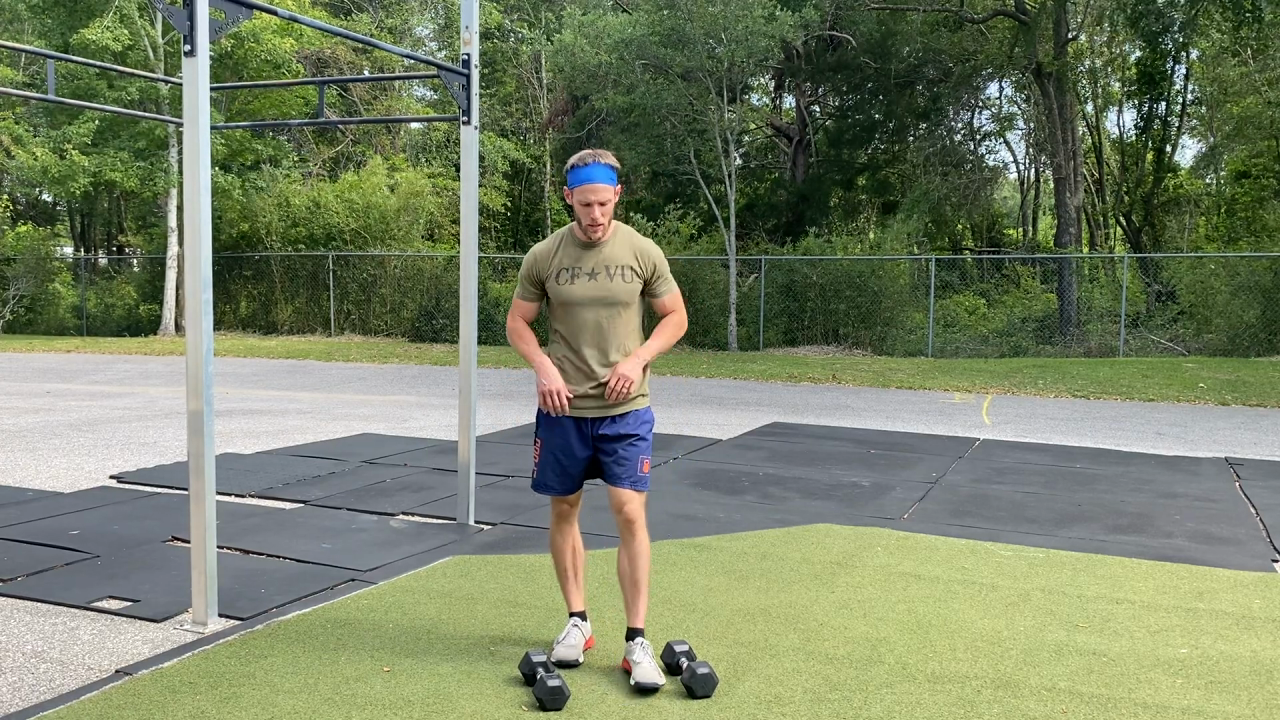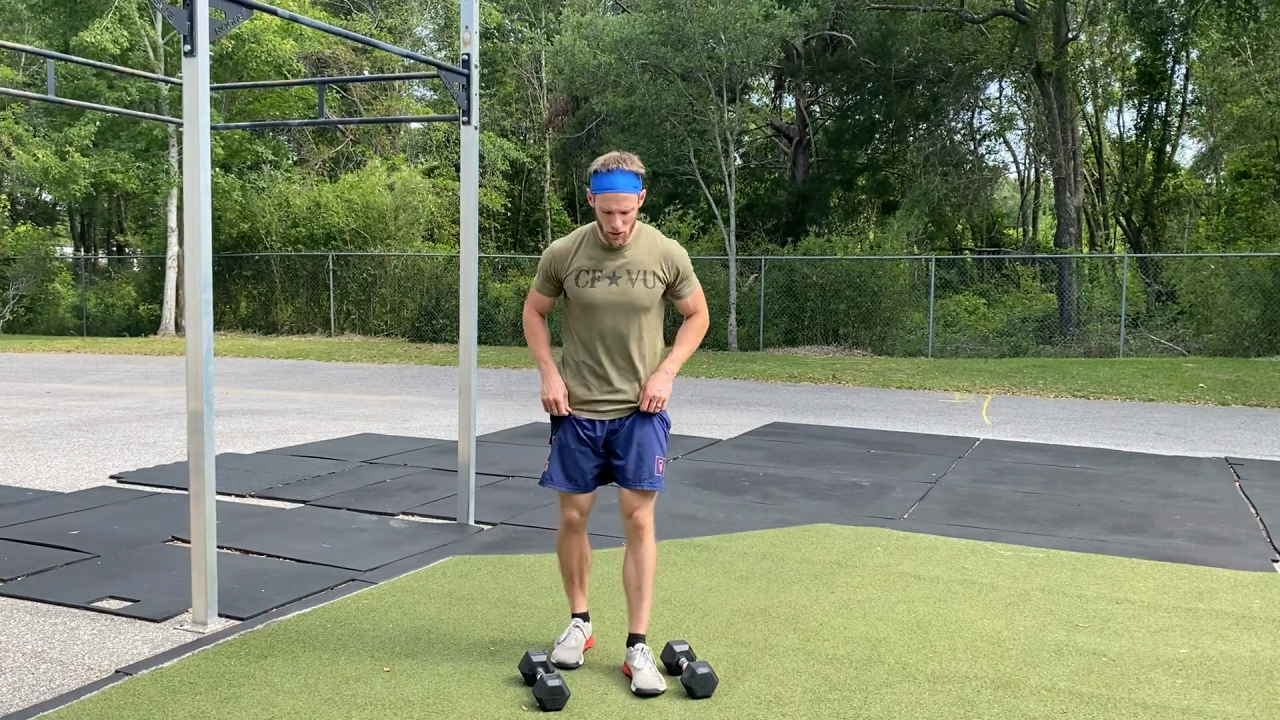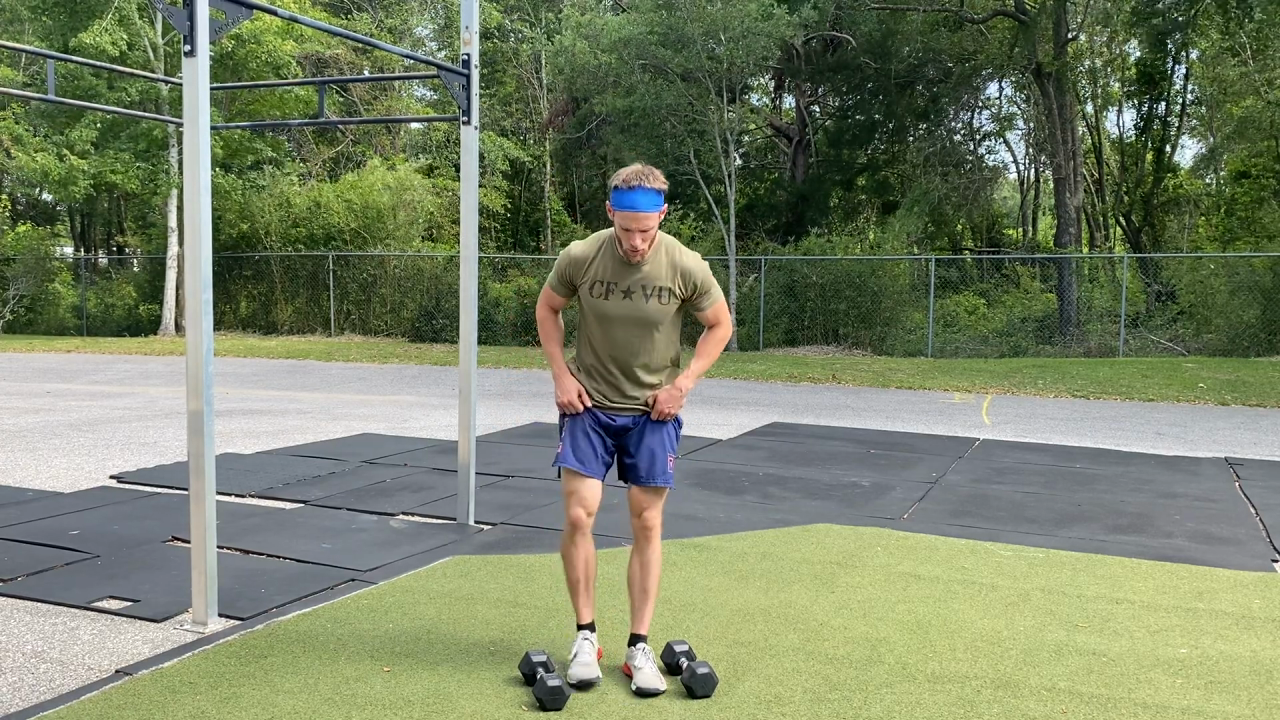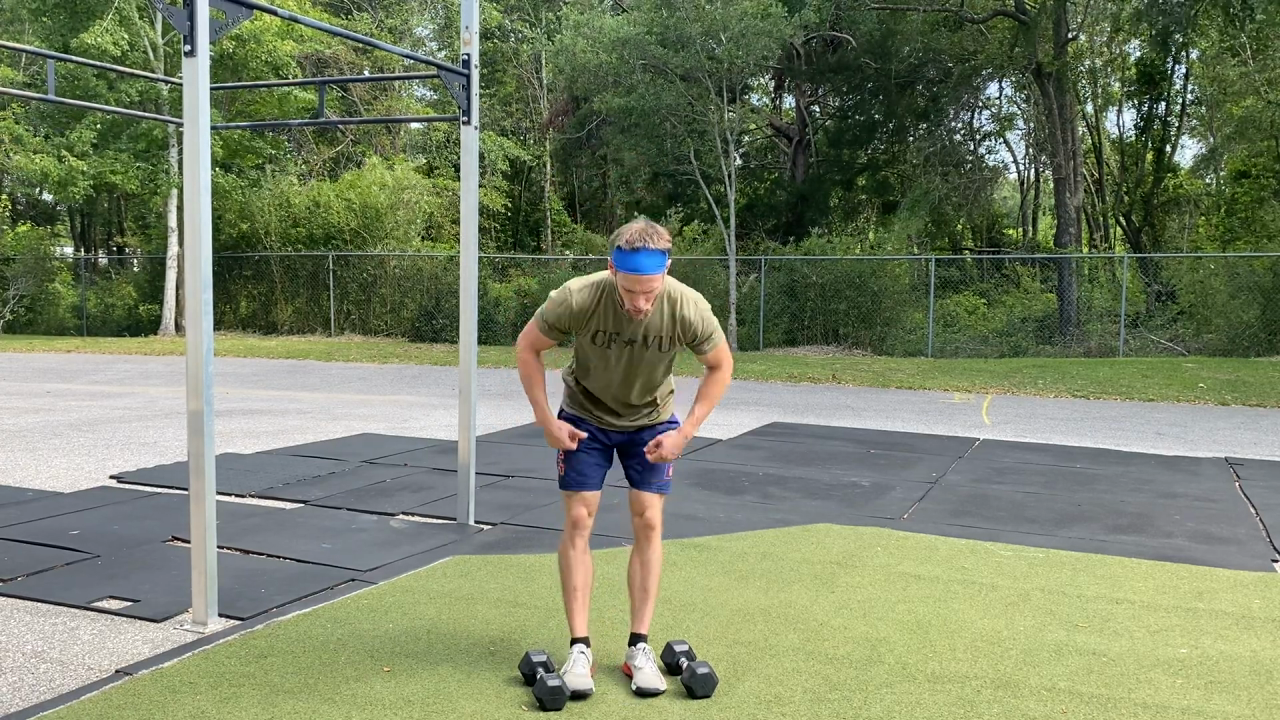
dt=0.3s
person 1, frame 1
left shoulder: (643, 251)
right shoulder: (544, 255)
left elbow: (675, 317)
right elbow: (518, 322)
left wrist: (637, 361)
right wrist: (544, 367)
left hip: (625, 410)
right hip: (563, 410)
left knee: (630, 515)
right knee: (564, 511)
left ankle: (636, 641)
right ankle: (577, 621)
person 1, frame 2
left shoulder: (667, 254)
right shoulder: (563, 253)
left elbow: (697, 315)
right elbow: (534, 312)
left wrist: (665, 373)
right wrist: (549, 373)
left hip: (640, 410)
right hip: (577, 409)
left knee: (638, 520)
right knee: (572, 518)
left ankle: (638, 646)
right ankle: (579, 622)
person 1, frame 3
left shoulder: (687, 266)
right shoulder: (580, 257)
left elbow: (720, 324)
right elbow: (547, 308)
left wrist: (682, 385)
right wrist: (561, 373)
left hip: (652, 408)
right hip: (590, 404)
left knee: (646, 522)
right knee: (577, 516)
left ankle: (639, 647)
right ankle: (585, 634)
person 1, frame 4
left shoulder: (688, 308)
right shoulder: (576, 298)
left elbow: (721, 367)
right elbow: (528, 348)
left wrist: (685, 431)
right wrist: (547, 421)
left hip: (650, 420)
right hip: (585, 416)
left knee: (648, 522)
right knee: (579, 521)
left ankle: (639, 647)
right ankle: (579, 647)
